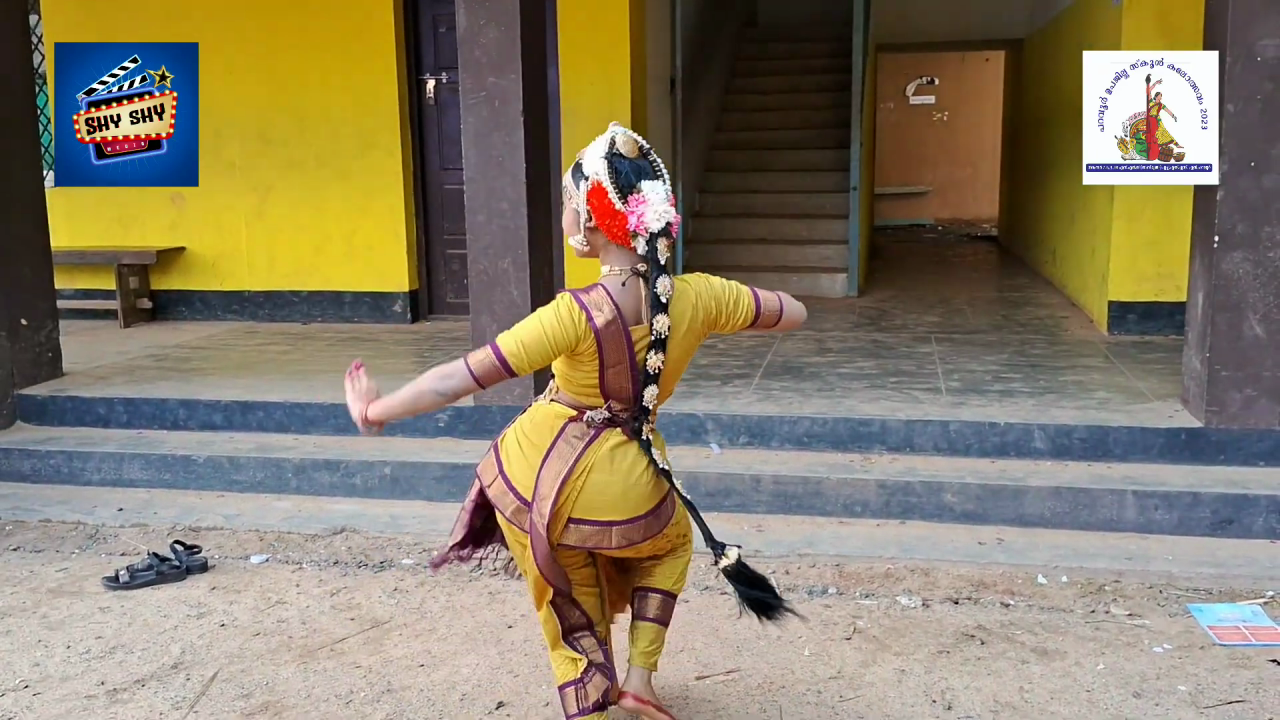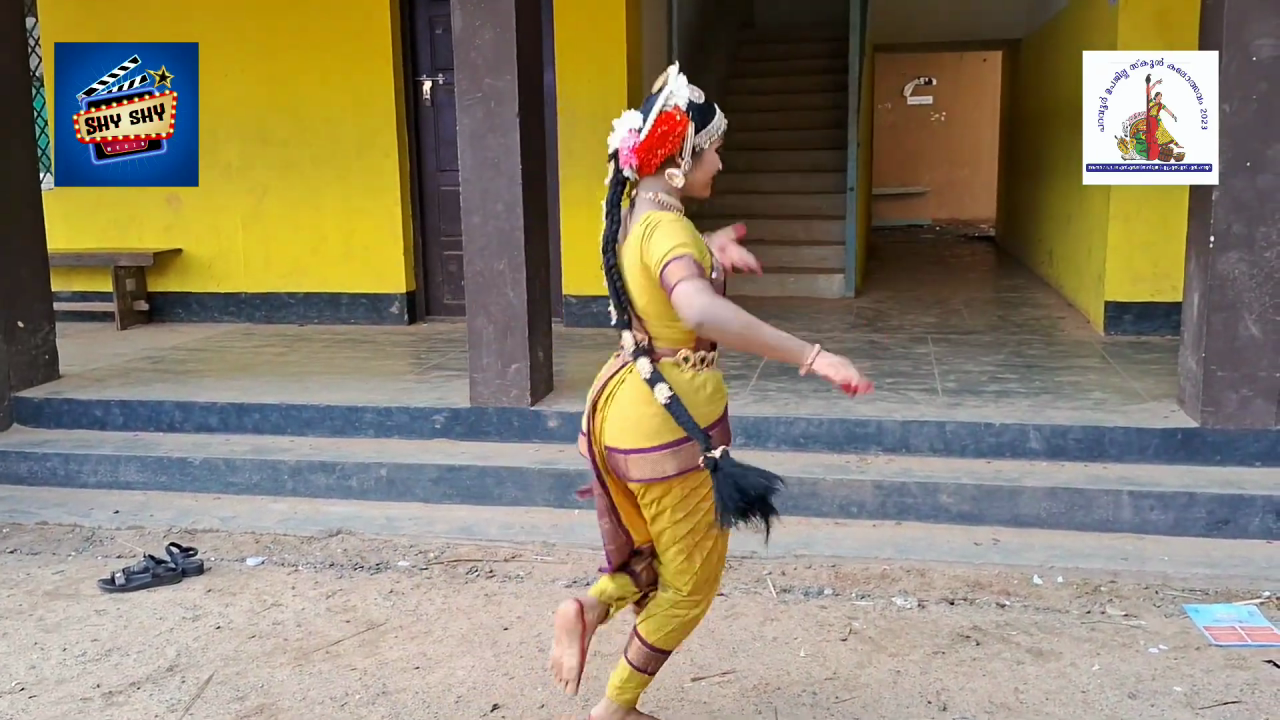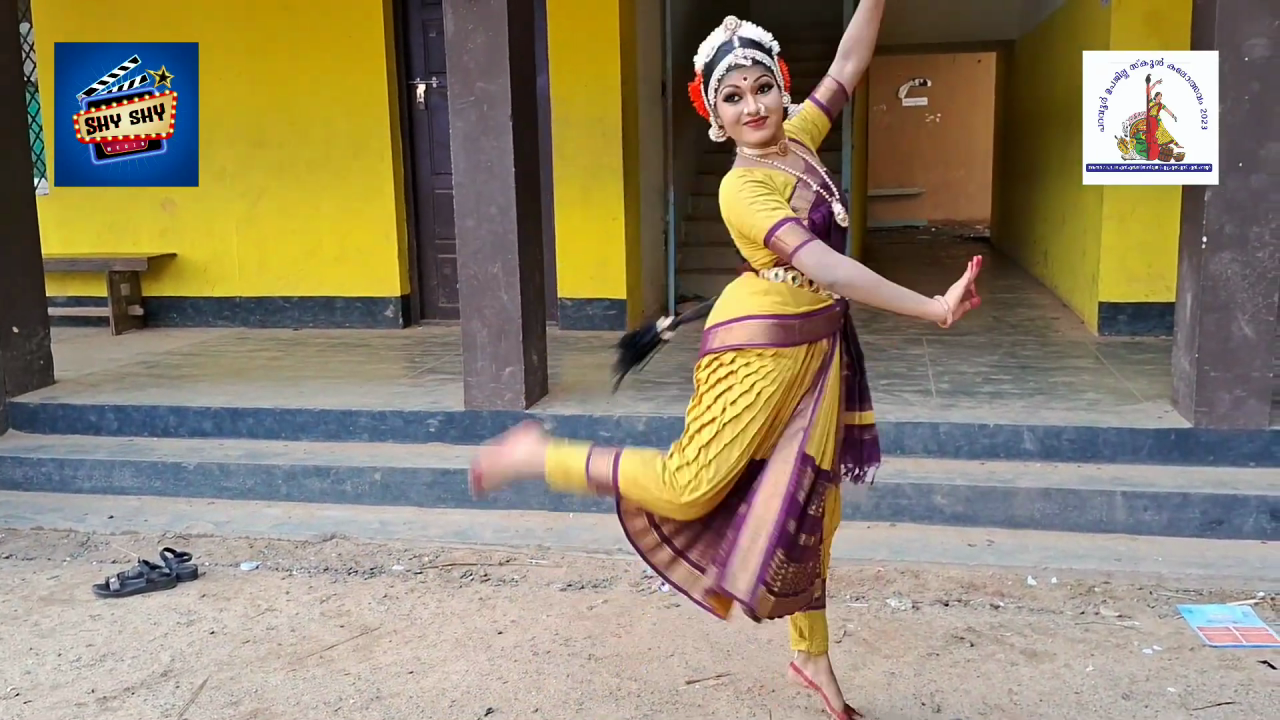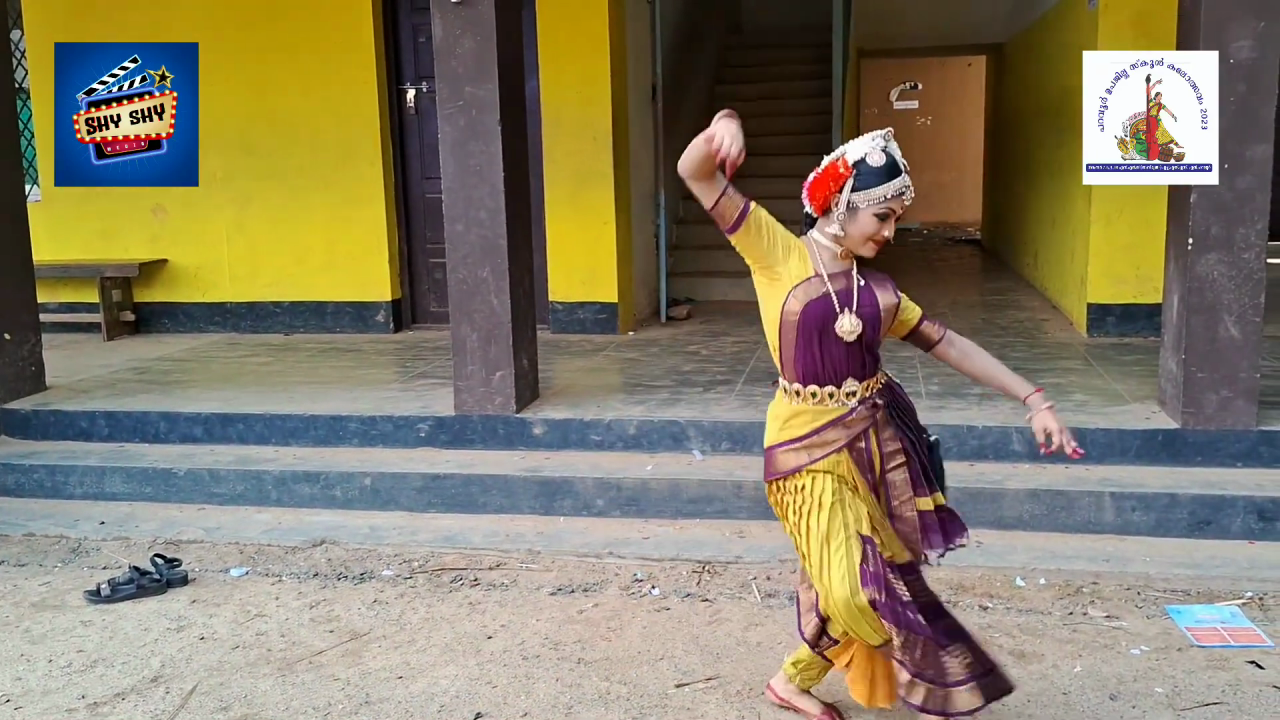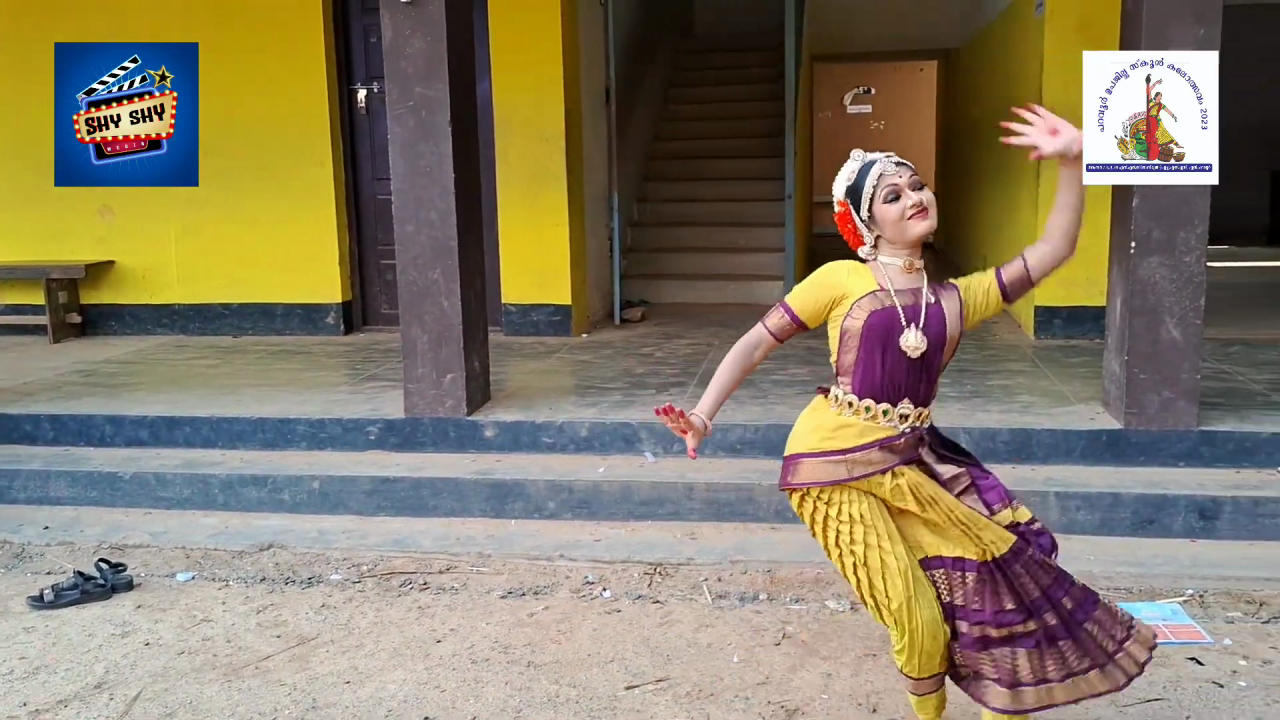
dt=0.5s
person 1, frame 1
left shoulder: (572, 317)
right shoulder: (689, 298)
left elbow: (460, 379)
right elbow: (791, 313)
left wrist: (374, 414)
left hip: (536, 478)
right hip: (624, 483)
left knee: (576, 610)
right knee: (666, 544)
person 1, frame 2
left shoulder: (628, 222)
right shoulder: (669, 234)
right elbow: (701, 311)
left wrist: (711, 255)
right wrist: (808, 356)
left hip: (621, 409)
right hip: (667, 423)
left knee: (662, 551)
right knee: (691, 581)
left ankle: (590, 609)
person 1, frame 3
left shoulder: (797, 144)
right shoulder: (743, 186)
left elbow: (846, 68)
right elbow: (815, 261)
right wrist: (932, 308)
left hip: (816, 347)
right hip: (760, 342)
left knee: (809, 505)
right knee: (672, 483)
left ankle: (813, 657)
right ankle: (536, 454)
person 1, frame 4
left shoulder: (876, 289)
right shoulder: (775, 252)
left elbow: (948, 343)
right elbow: (695, 173)
left wrist: (1033, 400)
right wrist: (718, 134)
left hip: (876, 433)
right hip: (810, 445)
left knee: (873, 582)
right knee: (852, 591)
person 1, frame 5
left shoulder: (957, 299)
right shoulder: (841, 282)
left elbow: (1049, 254)
right elbow: (756, 341)
left wrist: (1067, 162)
right wrist: (705, 413)
left hip: (908, 460)
right hip: (833, 469)
left knee: (1006, 565)
right knee: (912, 614)
